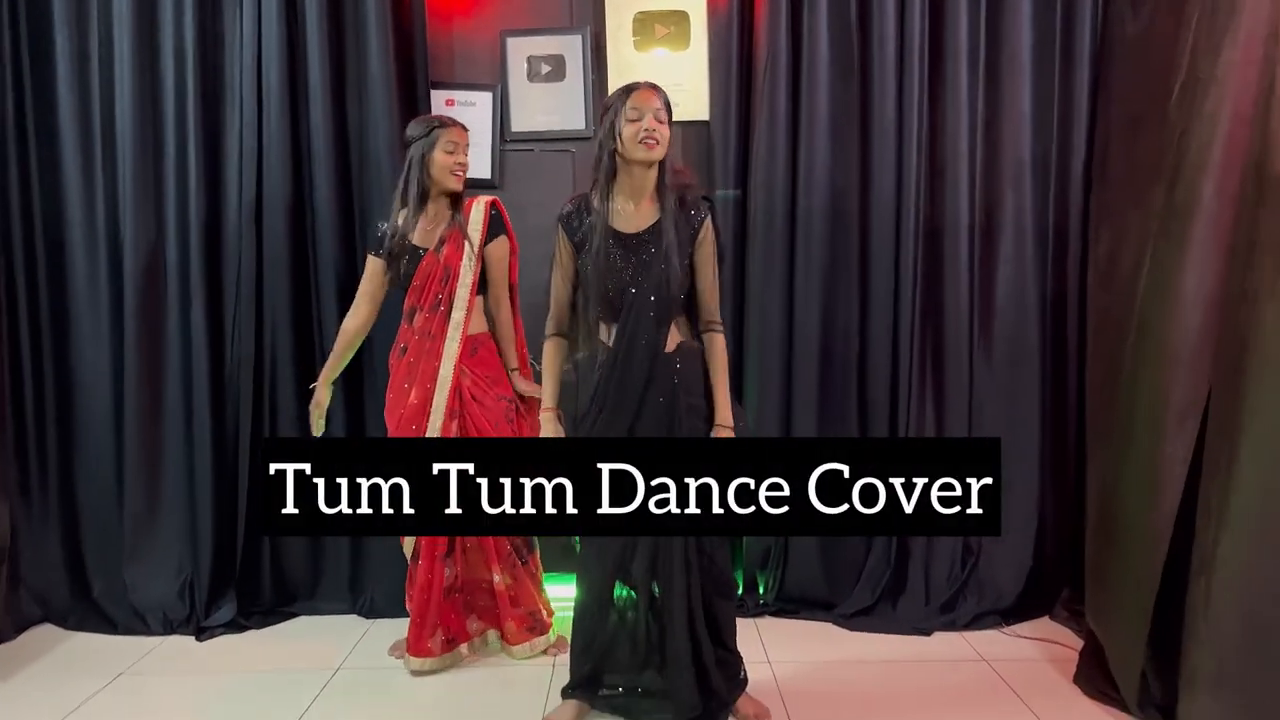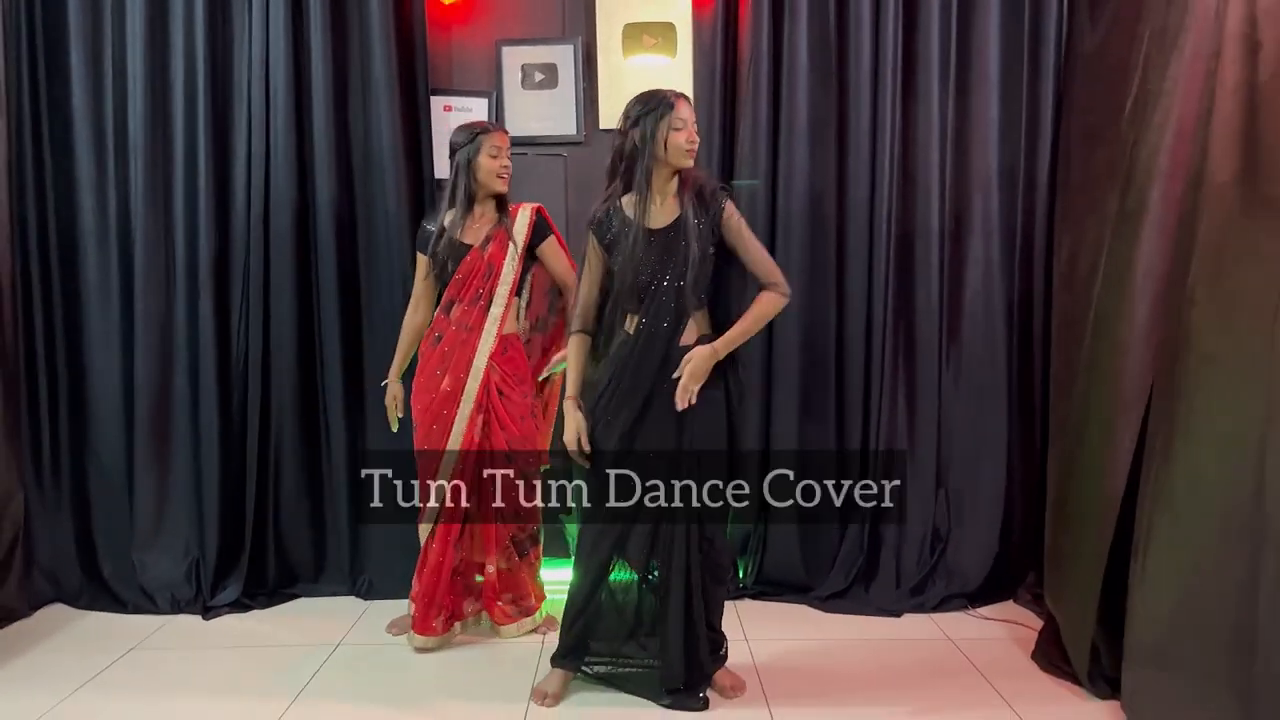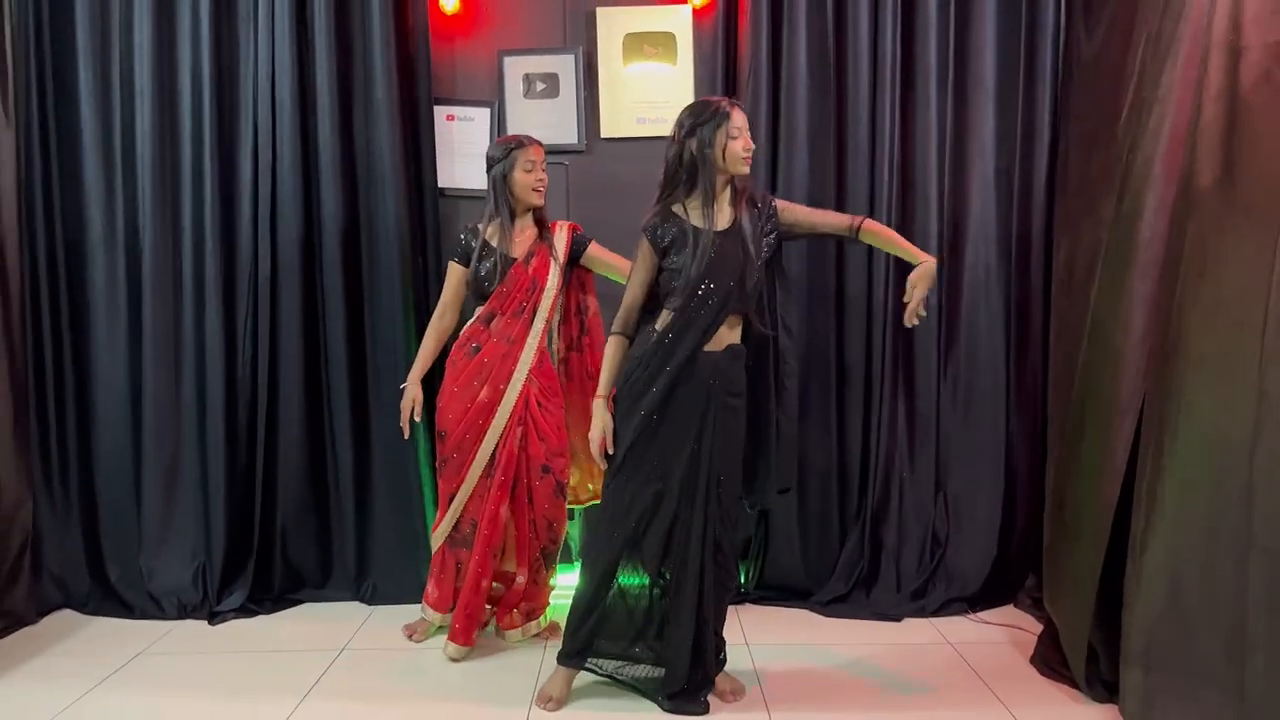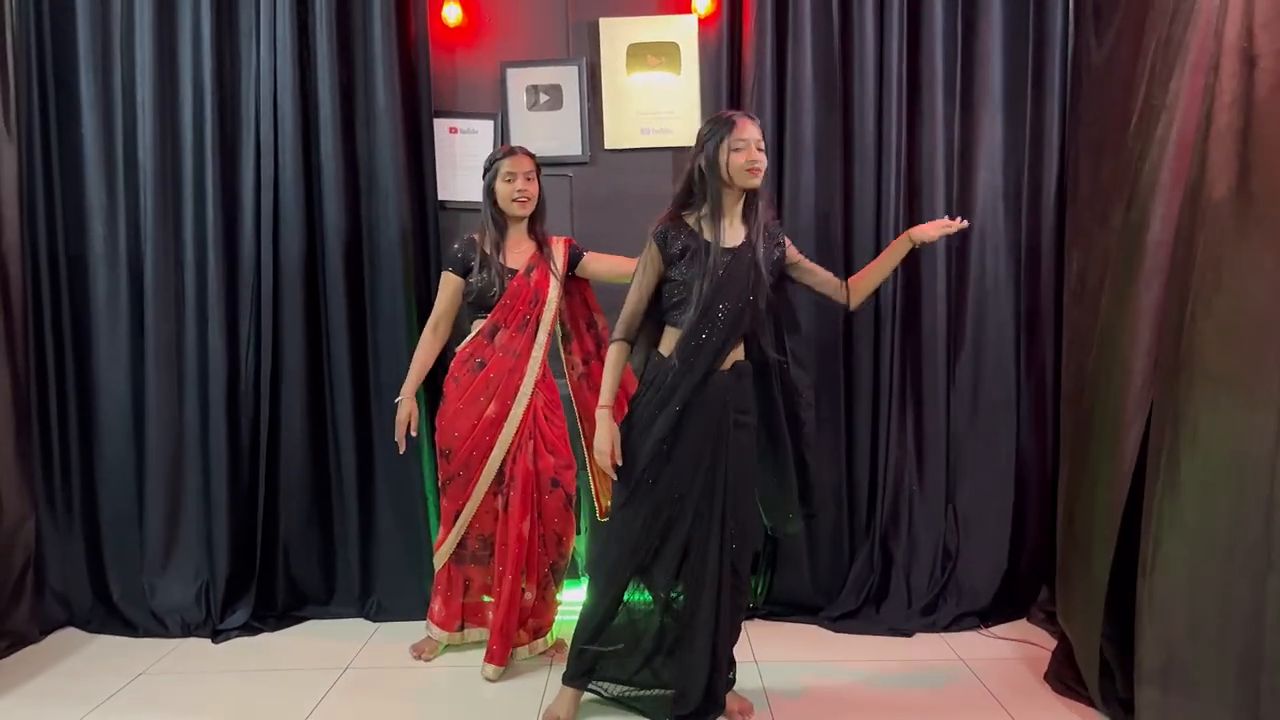
dt=0.4s
person 1, frame 1
left shoulder: (691, 215)
right shoulder: (579, 219)
left elbow: (711, 324)
right elbow: (559, 326)
left wrist: (724, 422)
right wrist: (548, 412)
left hip: (678, 386)
right hip: (606, 389)
left knee: (693, 538)
right knee: (608, 540)
person 1, frame 2
left shoulder: (712, 206)
right shoulder: (610, 220)
left elbow: (776, 288)
right elbow: (584, 321)
left wrist: (714, 350)
right wrist: (572, 403)
left hip: (694, 380)
right hip: (625, 377)
left knee: (695, 520)
right knee: (608, 519)
left ankle: (701, 655)
right ankle: (574, 654)
person 1, frame 3
left shoulder: (760, 213)
right shoulder: (666, 224)
left elbow: (855, 225)
right elbow: (625, 320)
left wrist: (921, 260)
right wrist: (601, 401)
left hip: (721, 383)
right hip: (655, 381)
left knee: (708, 525)
right knee: (620, 519)
left ankle: (698, 661)
right ankle: (573, 655)
person 1, frame 4
left shoulder: (767, 240)
right shoulder: (673, 234)
left elbow: (846, 292)
right elbow: (624, 330)
left wrist: (913, 238)
right wrist: (605, 413)
left hip: (732, 403)
right hip: (667, 399)
left knee: (723, 545)
right knee: (630, 540)
person 2, frame 1
left shoulder: (484, 215)
right shoulder: (392, 230)
left elbow: (500, 300)
right elbow: (362, 311)
left wrist: (515, 370)
right wrist: (325, 378)
left hip: (474, 370)
right hip: (414, 374)
left ankle: (523, 623)
right ankle: (440, 625)
person 2, frame 2
left shoulder: (526, 221)
right shoulder: (437, 230)
left elbow: (573, 286)
right elbow: (420, 308)
left wrist: (569, 345)
right wrist: (395, 375)
left hip: (503, 368)
right hip: (443, 367)
left knee: (508, 484)
right knee: (445, 485)
left ankle: (513, 604)
right ankle: (437, 604)
person 2, frame 3
left shoulder: (562, 239)
right shoulder: (473, 240)
left elbow: (632, 271)
right elbow: (444, 314)
right wrist: (415, 379)
left hip: (532, 380)
right hip: (472, 376)
left knee: (534, 493)
right knee: (466, 490)
left ankle: (520, 608)
right ankle: (447, 604)
person 2, frame 4
left shoulder: (558, 253)
right shoulder: (468, 251)
left elbow: (634, 269)
right elbow: (437, 327)
right wrist: (408, 392)
left hip: (532, 394)
right hip: (473, 390)
left knee: (541, 506)
right knee: (469, 505)
left ankle: (524, 626)
right ankle: (451, 620)
